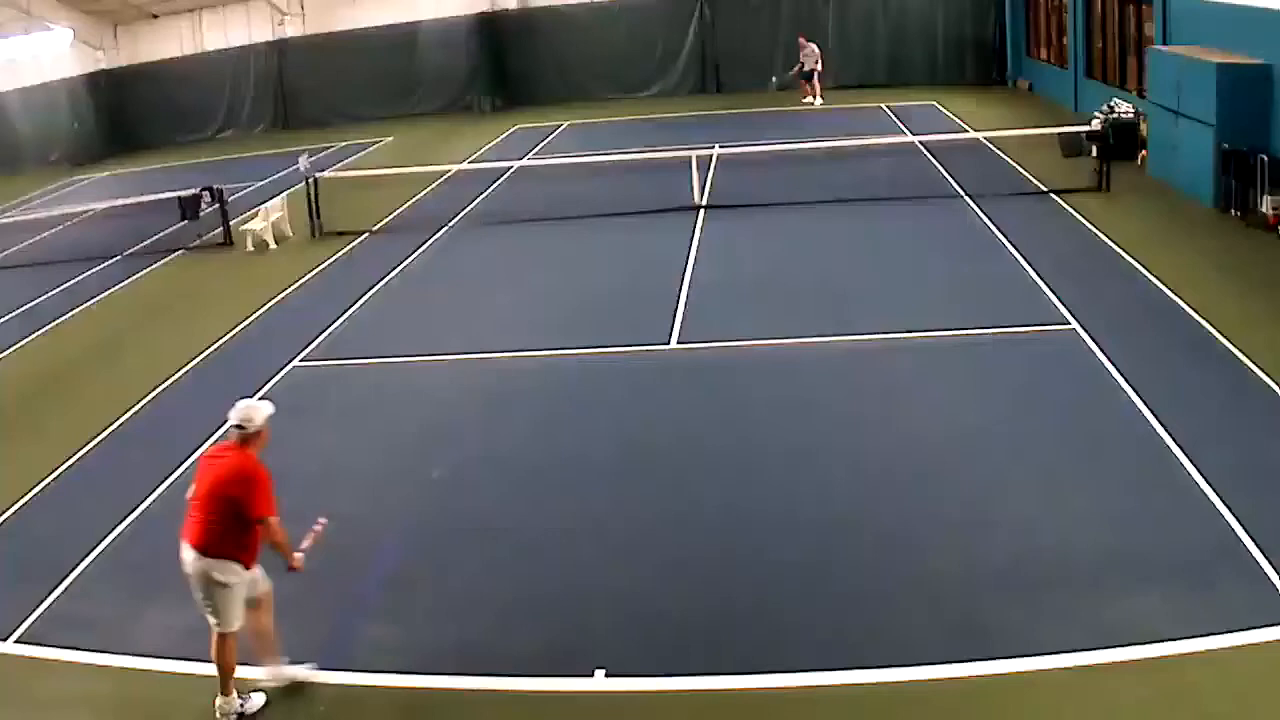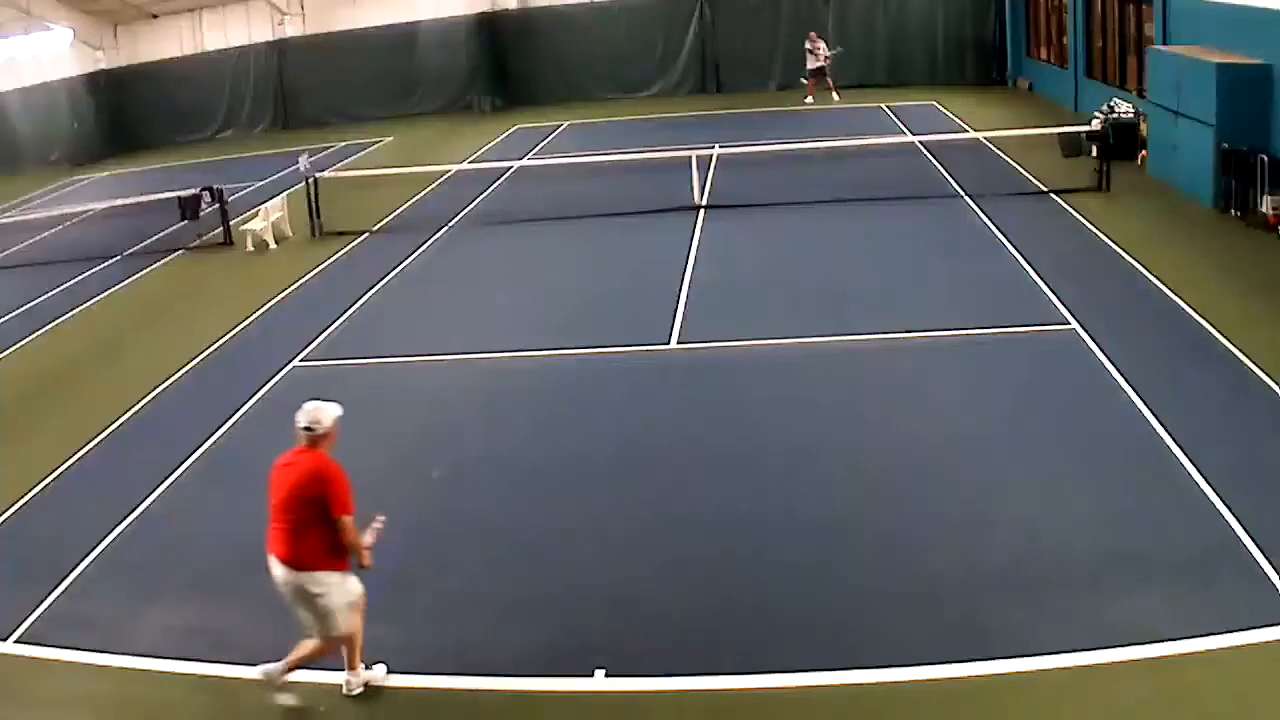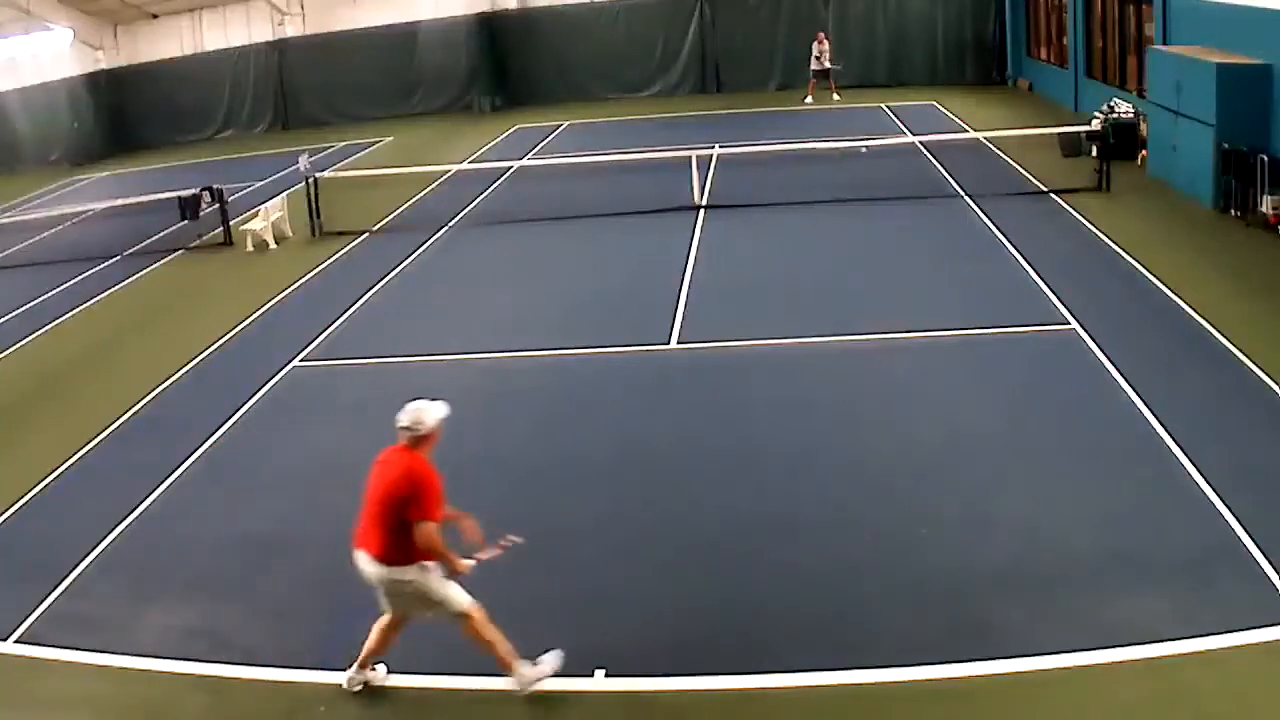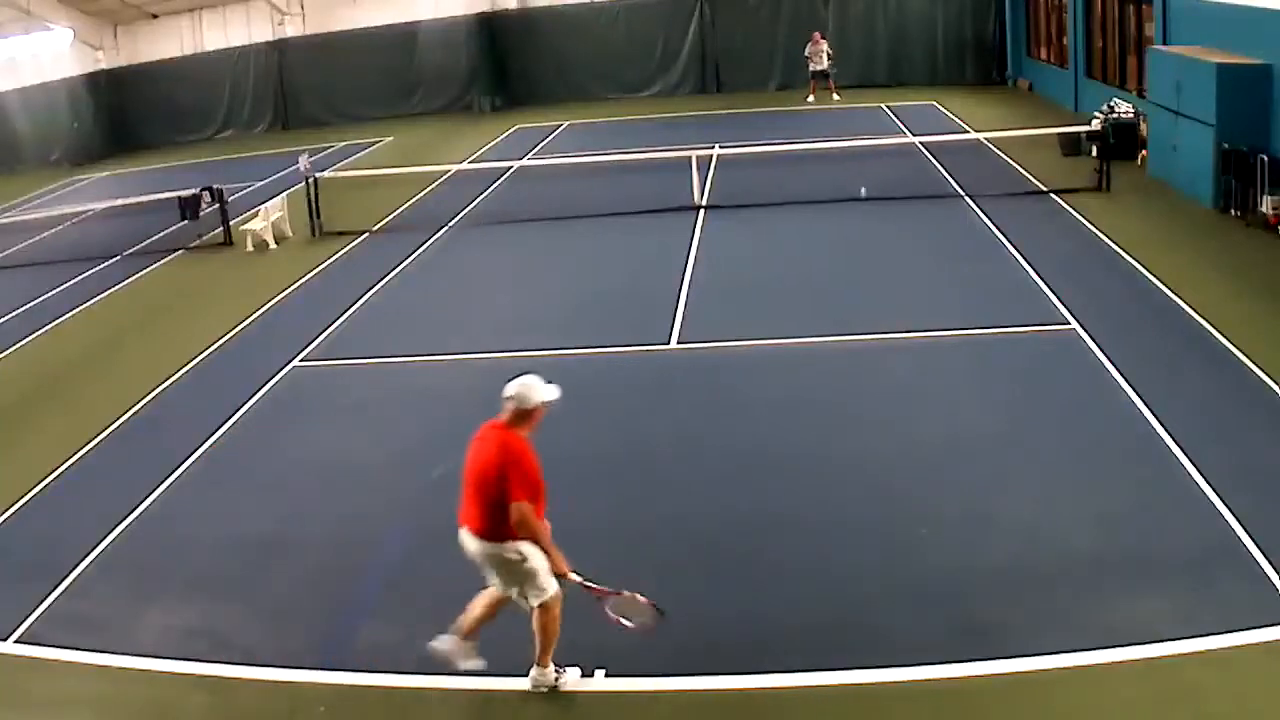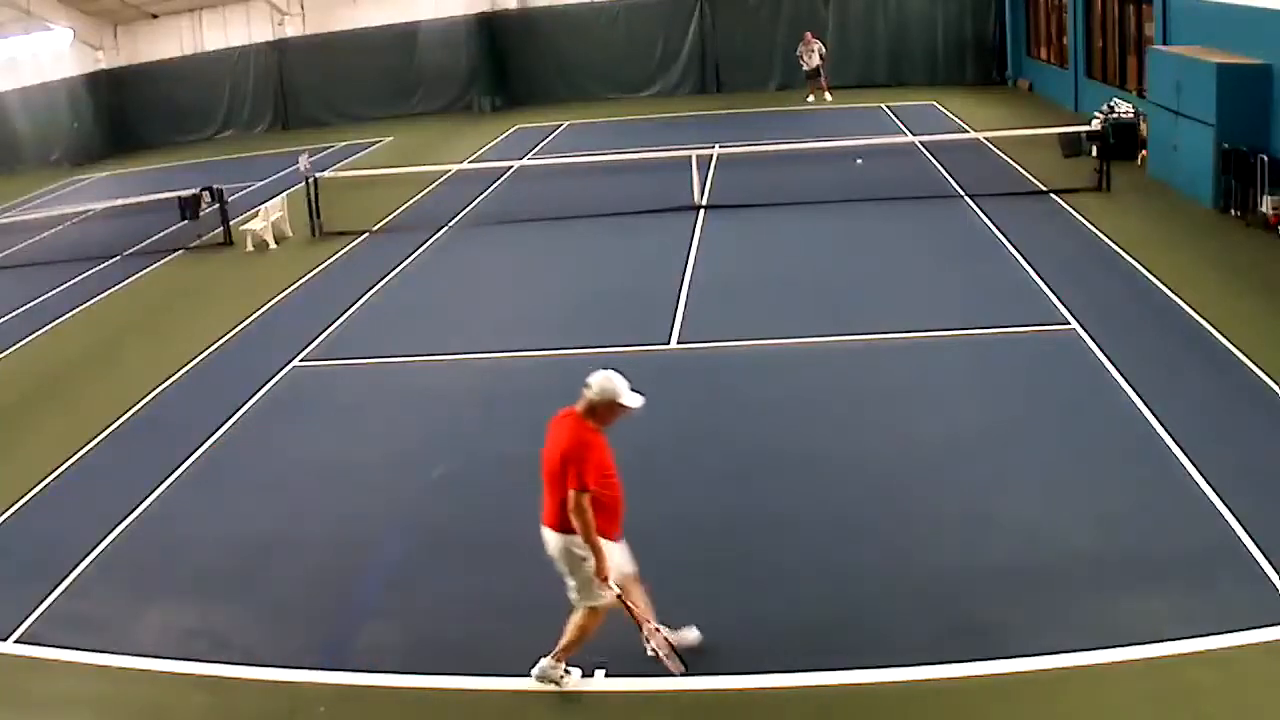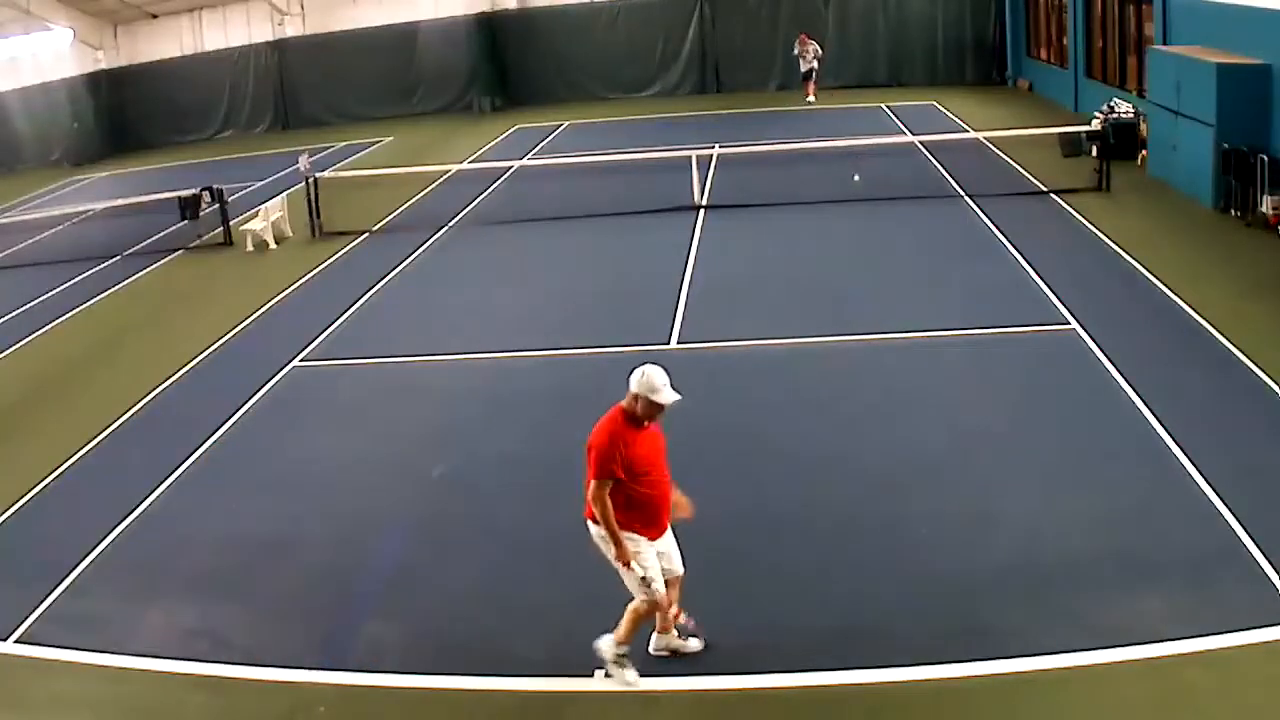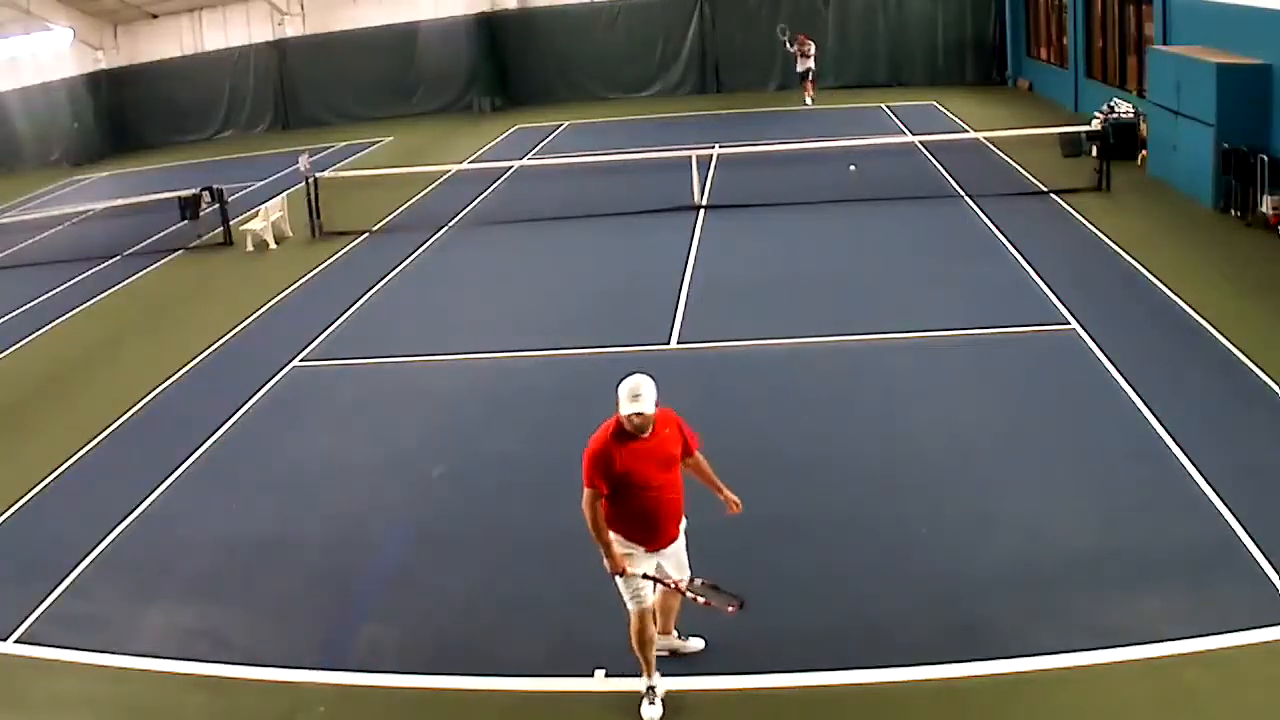
dt=0.3s
person 1, frame 1
left shoulder: (213, 455)
right shoulder: (252, 471)
left elbow: (193, 496)
right elbow: (269, 529)
right wrist: (291, 557)
left hip: (198, 550)
right hip: (219, 563)
left knee: (260, 597)
right knee: (226, 630)
left ankle: (274, 669)
person 1, frame 2
left shoulder: (284, 463)
right shoulder: (329, 471)
right elbow: (346, 531)
right wrist: (362, 553)
left hip: (285, 560)
right hip: (310, 572)
left knee: (354, 600)
right knee: (337, 637)
left ankle: (355, 675)
right ankle: (277, 673)
person 1, frame 3
left shoulder: (388, 458)
right shoulder: (421, 473)
right elbow: (425, 539)
left wrist: (455, 516)
right wrist: (453, 563)
left hip: (368, 556)
right hip: (401, 568)
left knee: (398, 614)
right knee: (468, 612)
left ankle: (359, 672)
right ankle: (521, 671)
person 1, frame 4
left shoulder: (488, 431)
right shoulder: (518, 452)
right elbow: (520, 516)
left wrist: (536, 516)
right wrist: (553, 554)
left hip: (473, 532)
right hip: (501, 542)
left knee: (504, 590)
right knee: (549, 599)
left ankle: (458, 641)
right ankle: (543, 672)
person 1, frame 5
left shoulder: (565, 418)
right shoulder: (582, 441)
right elbow: (578, 506)
right wrist: (598, 555)
left hip: (598, 532)
right hip: (575, 538)
left knee: (627, 578)
right knee: (597, 605)
right ankle: (551, 667)
person 1, frame 6
left shoulder: (646, 420)
right shoulder: (611, 435)
right elbow: (597, 495)
left wrist: (673, 492)
right wrist: (619, 544)
left hip: (655, 525)
right hip: (624, 531)
left knee: (674, 577)
right knee: (655, 598)
left ankle: (664, 637)
right ankle: (615, 646)
person 1, frame 7
left shoulder: (671, 423)
right shoulder: (602, 446)
left elbow: (692, 457)
right elbow: (591, 503)
left wrist: (721, 491)
right wrist: (608, 552)
left hip: (671, 532)
right hip: (629, 543)
left knee: (674, 586)
right knee: (643, 612)
left ankle: (667, 637)
right ankle: (651, 684)
